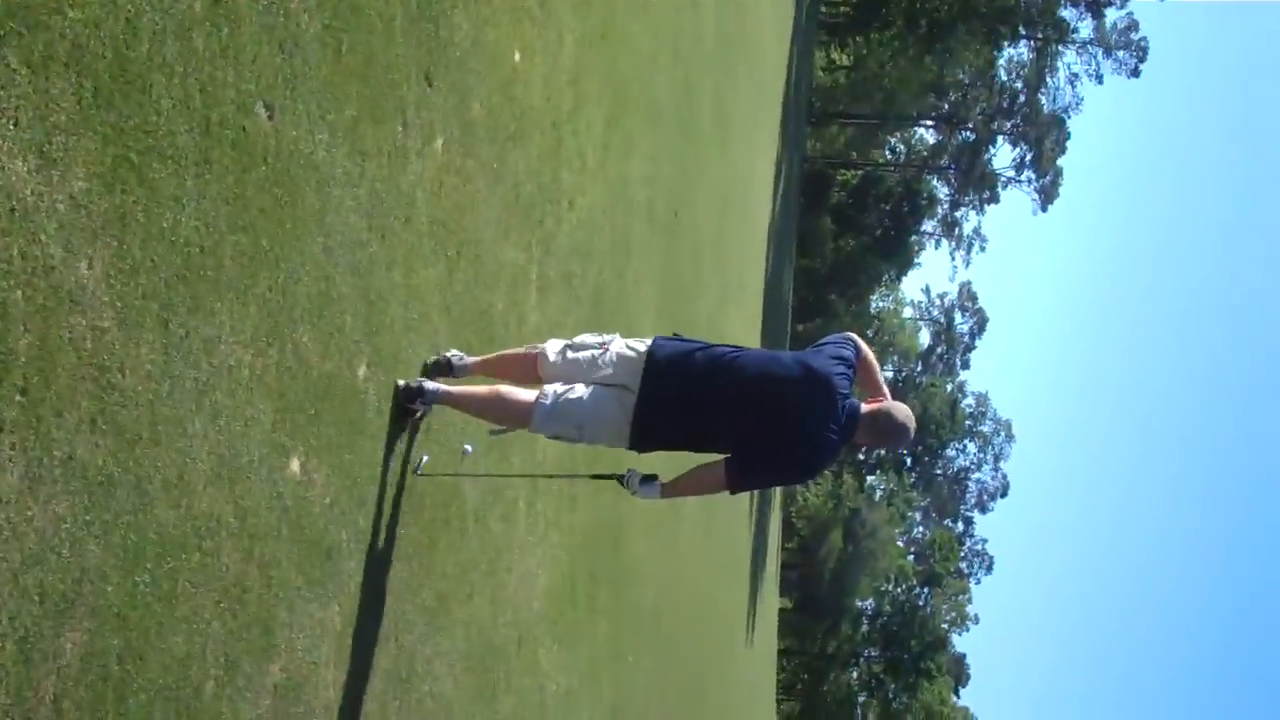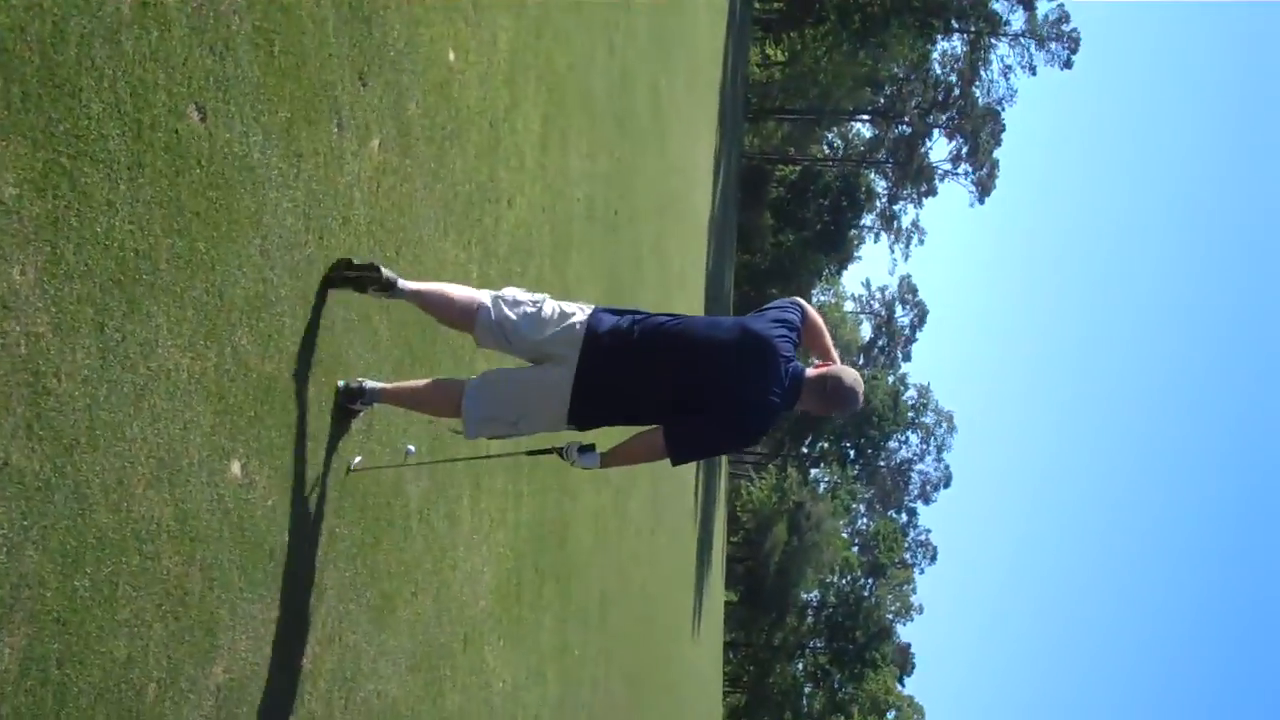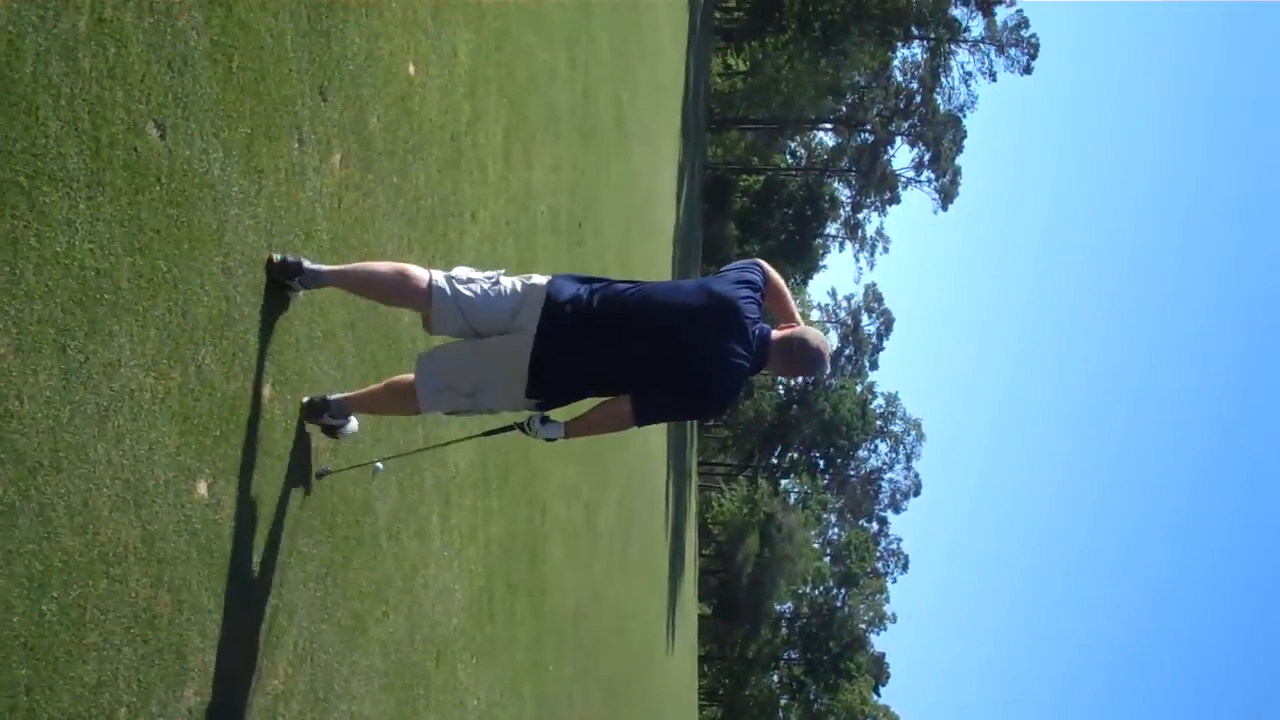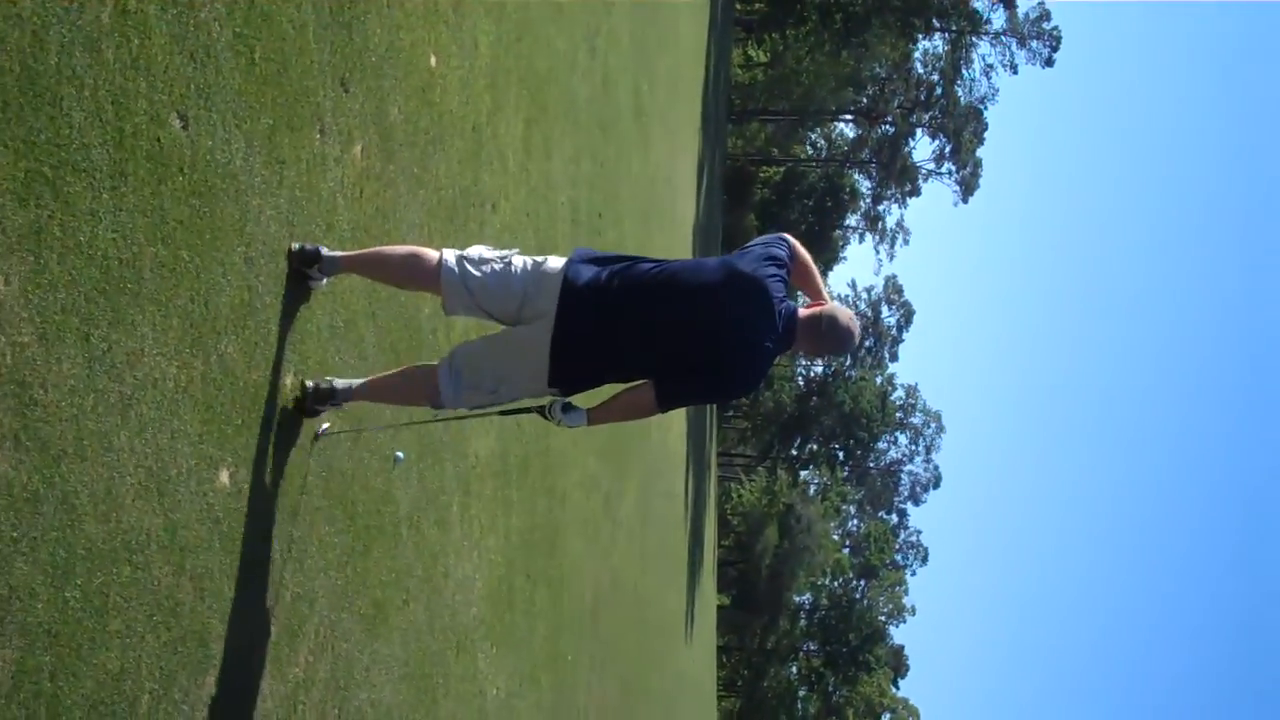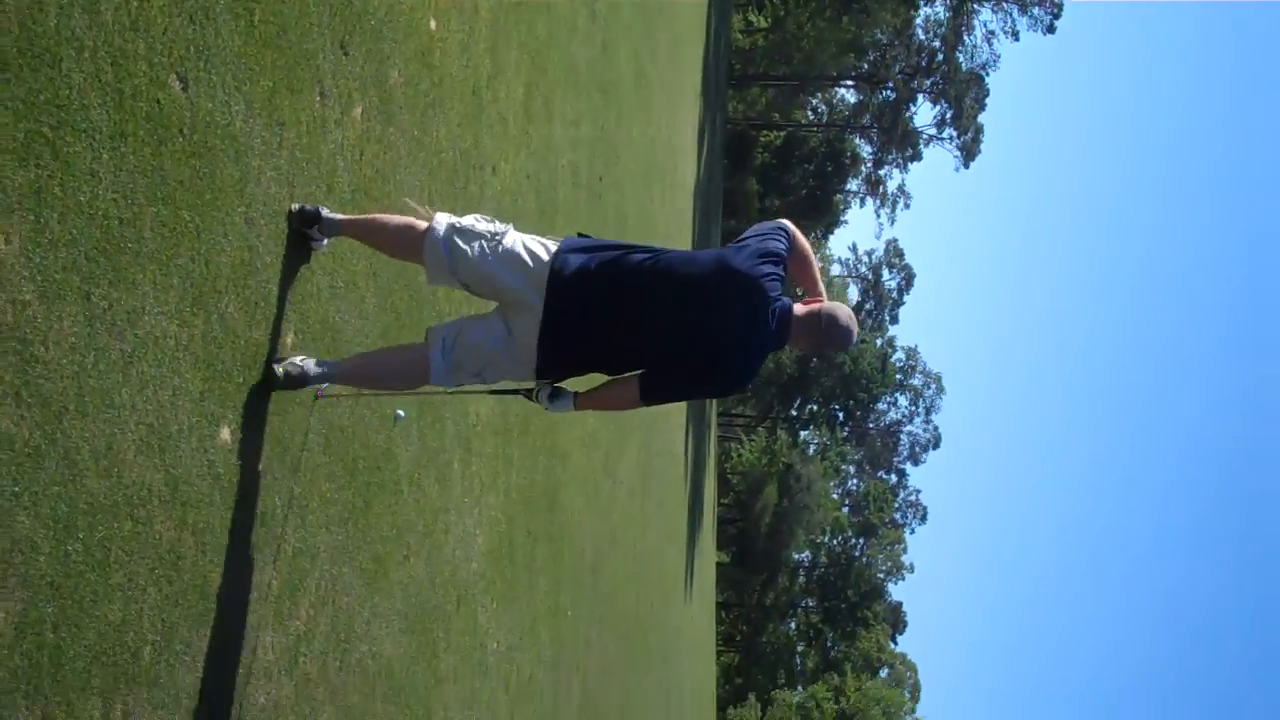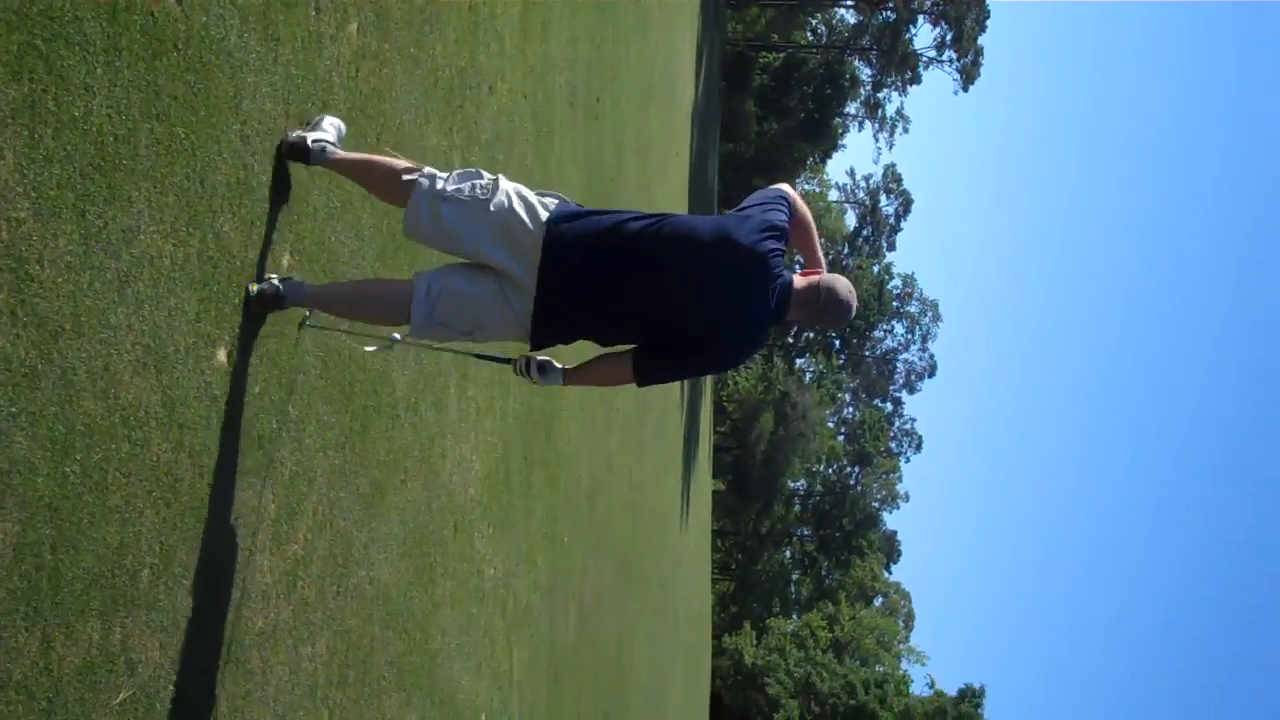
dt=0.3s
person 1, frame 1
left shoulder: (833, 365)
right shoulder: (810, 455)
left elbow: (855, 339)
right elbow: (729, 473)
right wrist: (661, 490)
left hip: (659, 357)
right hip: (647, 417)
left knee: (551, 359)
right knee: (536, 408)
person 1, frame 2
left shoulder: (776, 332)
right shoulder: (750, 422)
left elbow: (803, 305)
right elbow: (664, 440)
left wrist: (832, 359)
right wrist: (600, 459)
left hip: (595, 329)
right hip: (585, 397)
left knee: (479, 311)
right knee: (475, 403)
right ankle: (374, 393)
person 1, frame 3
left shoulder: (739, 291)
right shoulder: (718, 388)
left elbow: (766, 268)
right elbow: (631, 408)
left wrist: (796, 321)
right wrist: (561, 430)
left hip: (552, 298)
right hip: (544, 373)
left knee: (428, 289)
right knee: (430, 385)
left ankle: (314, 273)
person 1, frame 4
left shoulder: (766, 267)
right shoulder: (743, 371)
left elbow: (789, 240)
right elbow: (654, 394)
left wrist: (822, 299)
right wrist: (585, 418)
left hip: (569, 279)
right hip: (566, 358)
left knee: (441, 268)
right knee: (451, 382)
left ankle: (331, 260)
right ankle: (349, 391)
person 1, frame 5
left shoulder: (763, 261)
right shoulder: (735, 367)
left elbow: (788, 228)
right elbow: (642, 388)
left wrist: (817, 291)
right wrist: (573, 401)
left hip: (561, 267)
right hip: (554, 345)
left knee: (437, 237)
right knee: (439, 358)
left ankle: (332, 221)
right ankle: (324, 372)
person 1, frame 6
left shoulder: (762, 231)
right shoulder: (733, 343)
left elbow: (786, 193)
right elbow: (635, 365)
left wrist: (816, 264)
right wrist: (562, 376)
left hip: (555, 229)
right hip: (544, 308)
left knee: (430, 195)
right knee: (419, 305)
left ankle: (323, 149)
right ankle: (301, 293)
